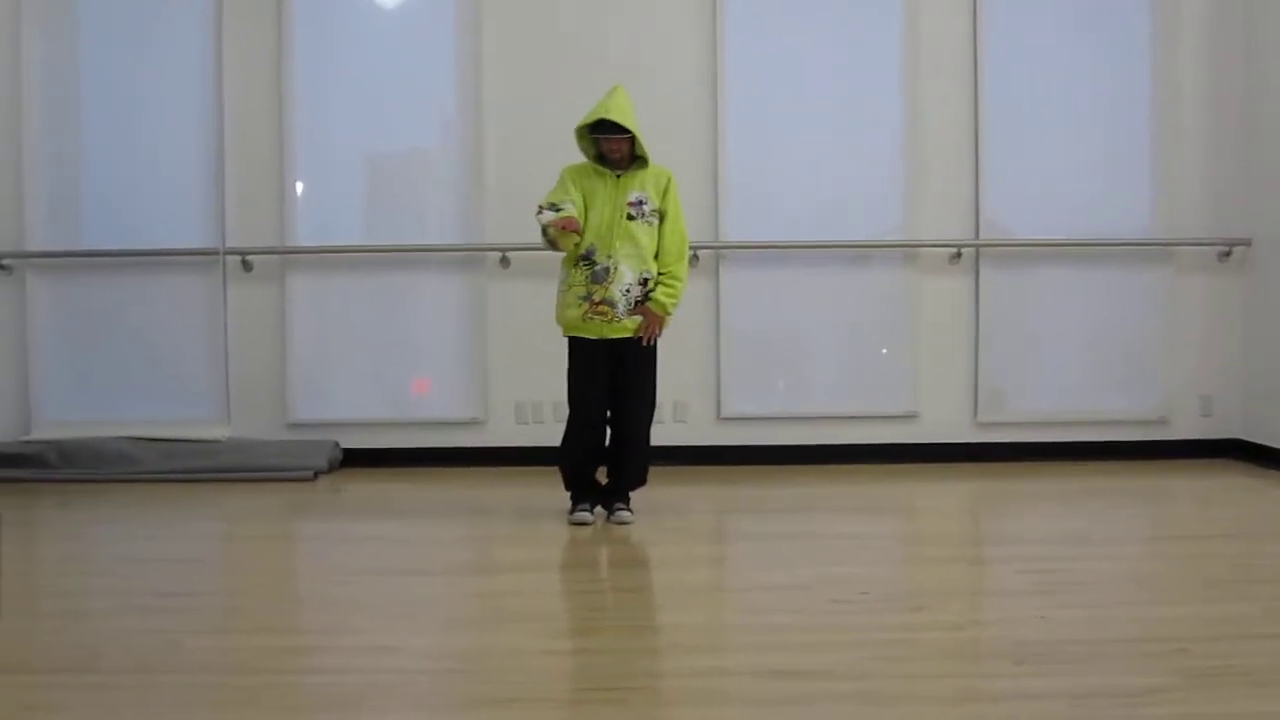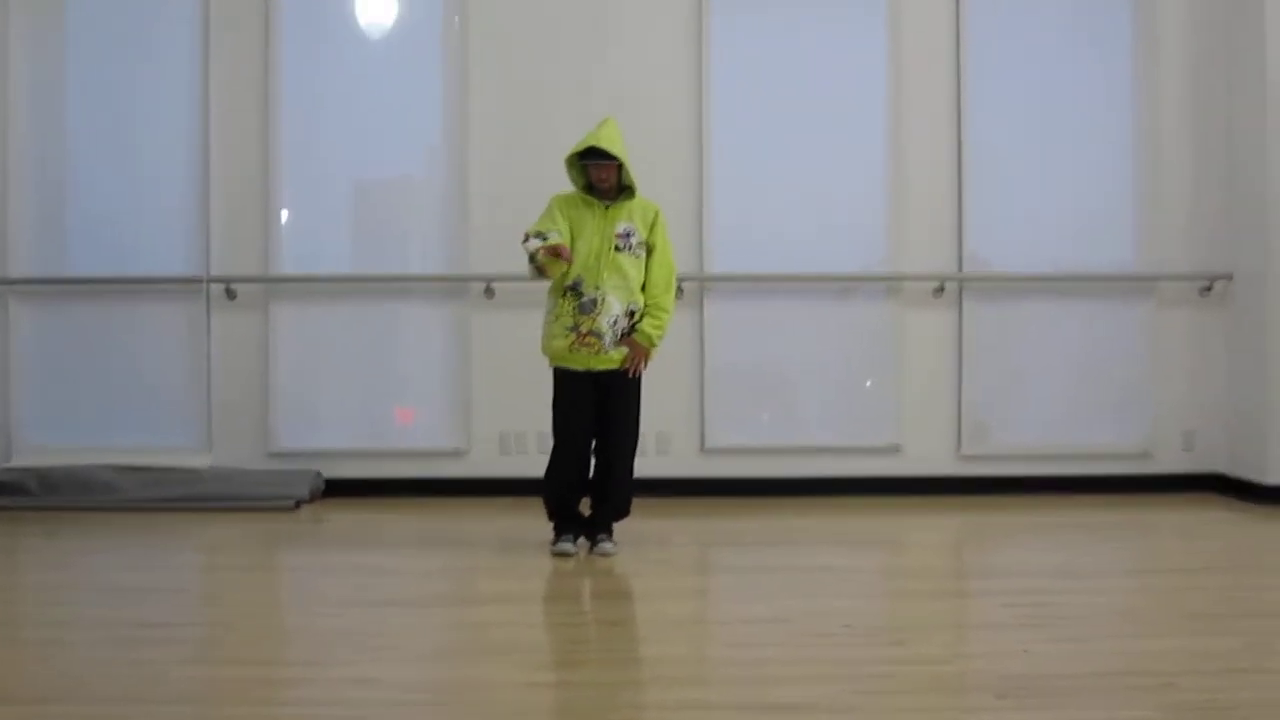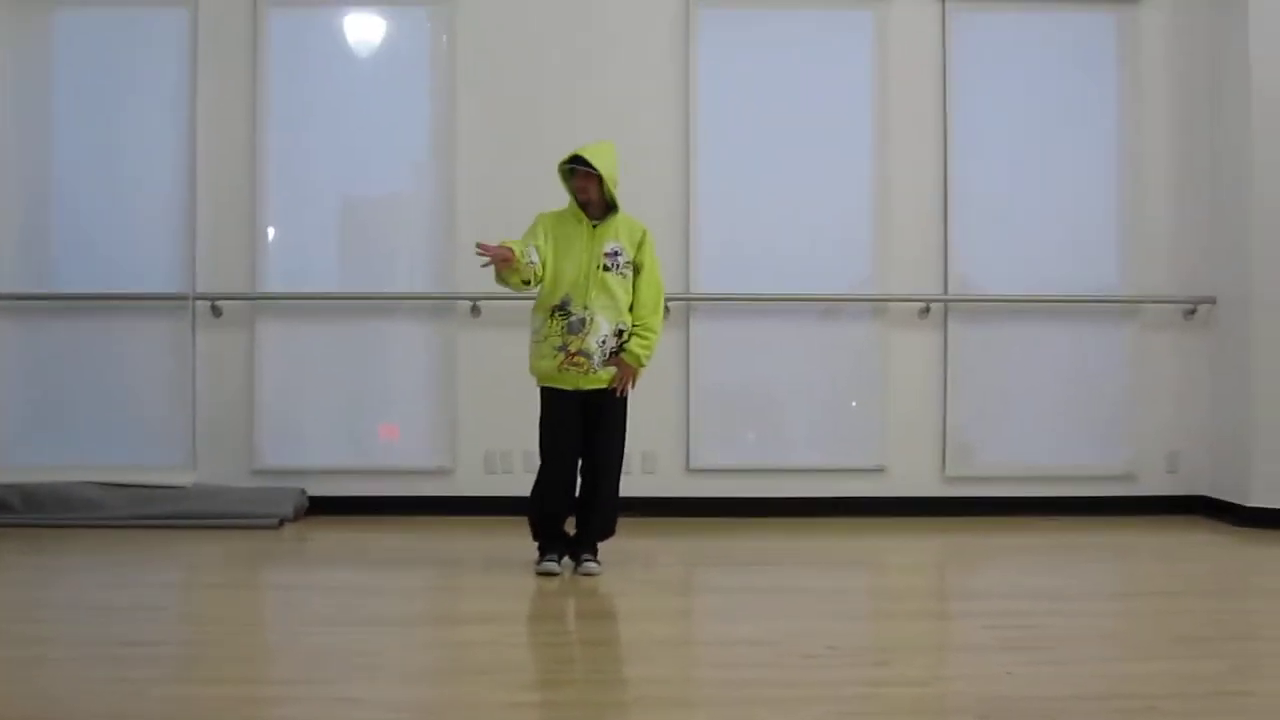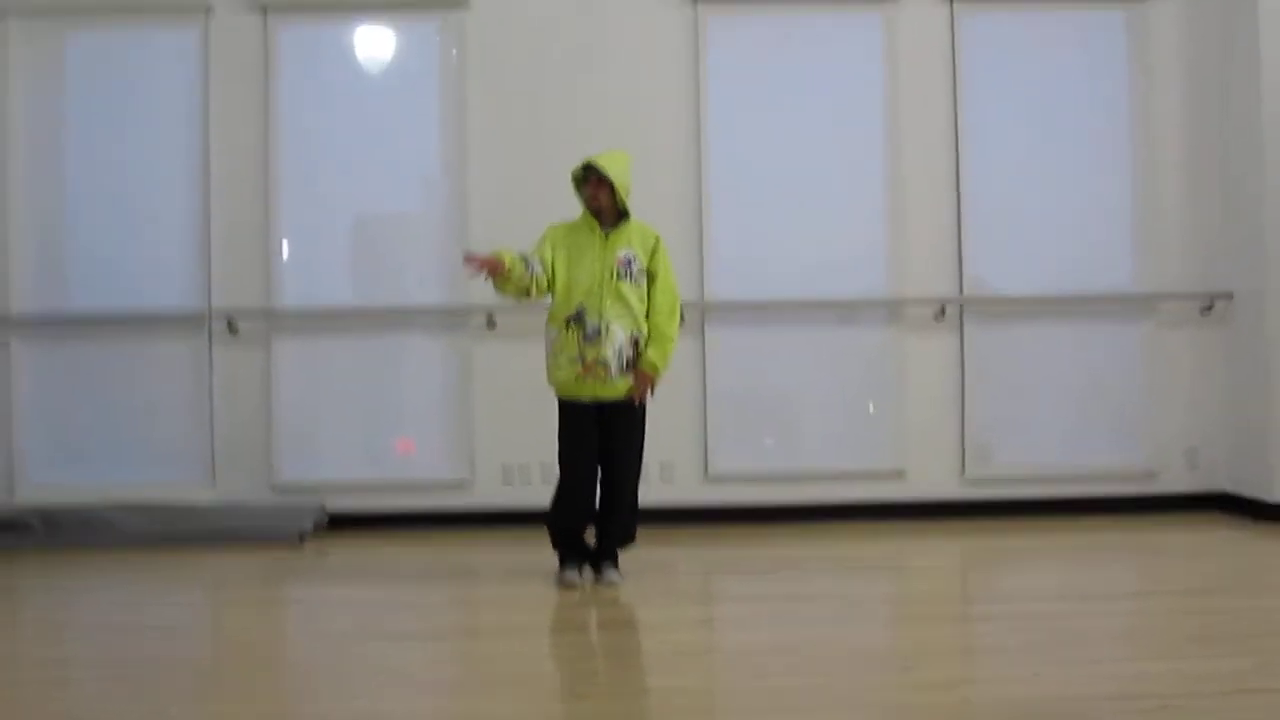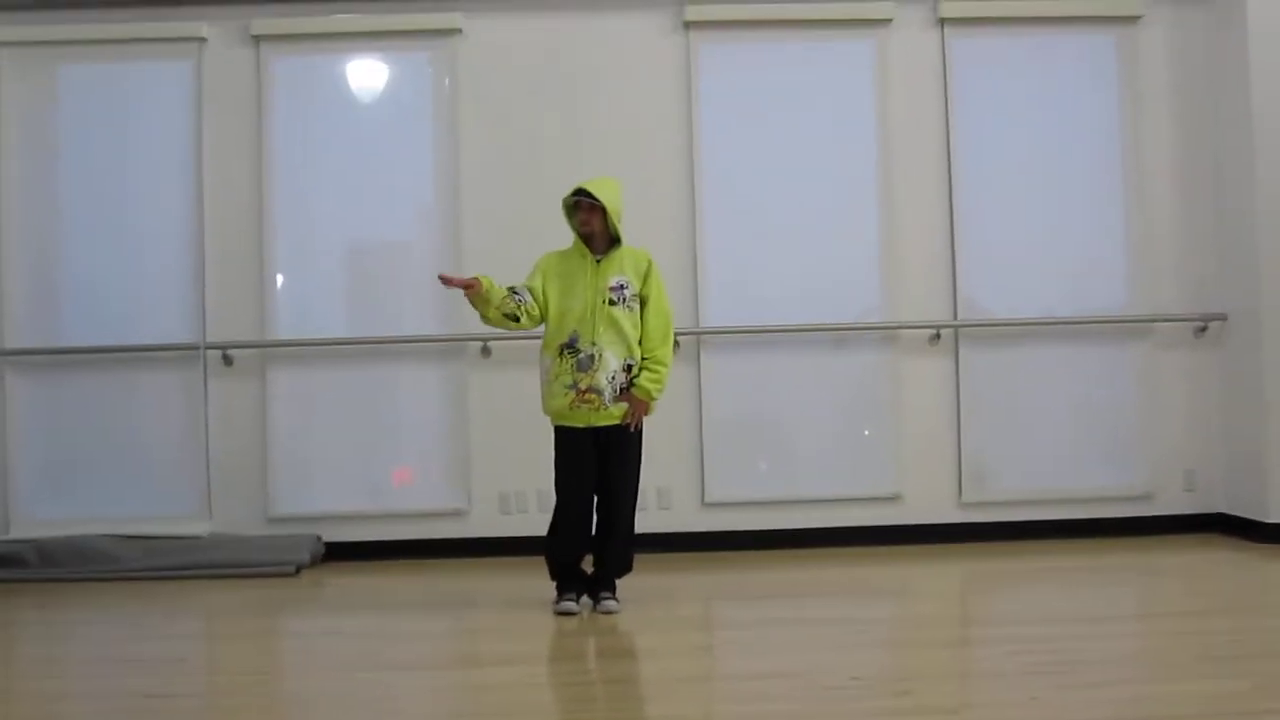
dt=0.2s
person 1, frame 1
left shoulder: (659, 181)
right shoulder: (574, 177)
left elbow: (674, 252)
right elbow: (553, 223)
left wrist: (660, 305)
right wrist: (561, 227)
left hip: (638, 322)
right hip: (586, 321)
left knee: (634, 414)
right knee: (586, 413)
left ankle: (619, 492)
right ankle: (582, 492)
person 1, frame 2
left shoulder: (647, 214)
right shoulder: (562, 207)
left elbow: (661, 284)
right elbow: (538, 252)
left wrist: (646, 336)
right wrist: (549, 254)
left hip: (623, 355)
right hip: (572, 352)
left knee: (618, 446)
right knee: (570, 443)
left ankle: (603, 523)
right ankle: (565, 523)
person 1, frame 3
left shoulder: (634, 233)
right shoulder: (548, 225)
left elbow: (649, 302)
right elbow: (526, 271)
left wrist: (635, 356)
right wrist: (509, 258)
left hip: (610, 374)
right hip: (559, 371)
left knee: (603, 465)
right knee: (557, 462)
left ankle: (588, 543)
right ankle: (550, 542)
person 1, frame 4
left shoulder: (646, 240)
right shoulder: (560, 236)
left elbow: (665, 310)
right elbow: (531, 279)
left wrist: (652, 363)
right wrist: (504, 268)
left hip: (627, 382)
right hip: (577, 382)
left knee: (622, 474)
right knee: (576, 473)
left ankle: (608, 552)
right ankle: (571, 552)
person 1, frame 5
left shoulder: (639, 264)
right shoulder: (553, 265)
left elbow: (658, 334)
right elbow: (520, 311)
left wrist: (646, 389)
right wrist: (484, 292)
left hip: (622, 409)
right hip: (571, 408)
left knee: (618, 501)
right knee: (571, 500)
left ankle: (606, 581)
right ankle: (568, 582)
